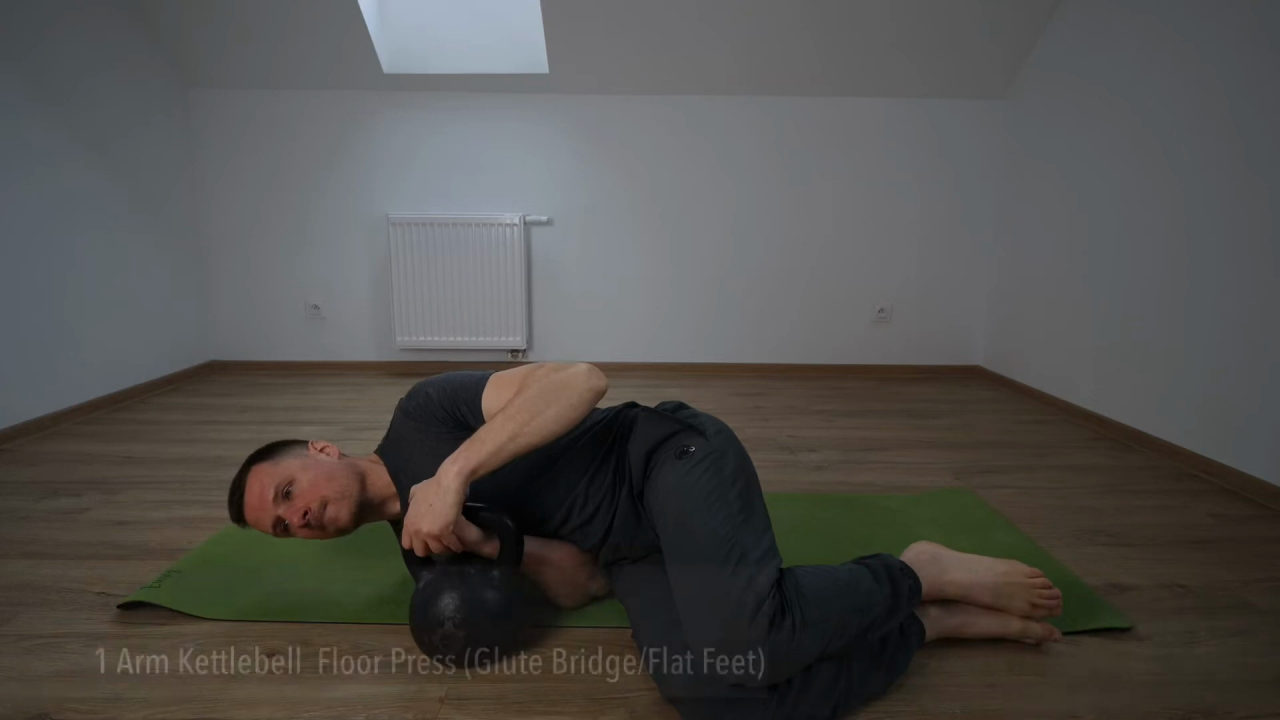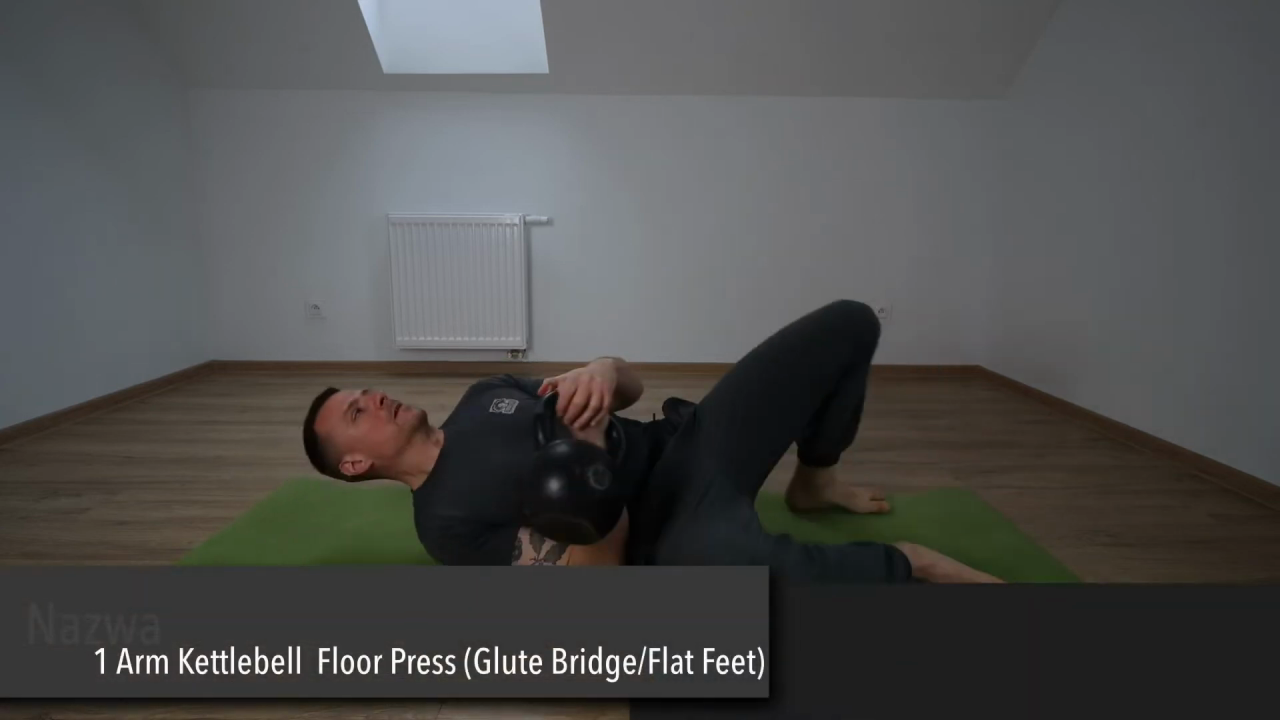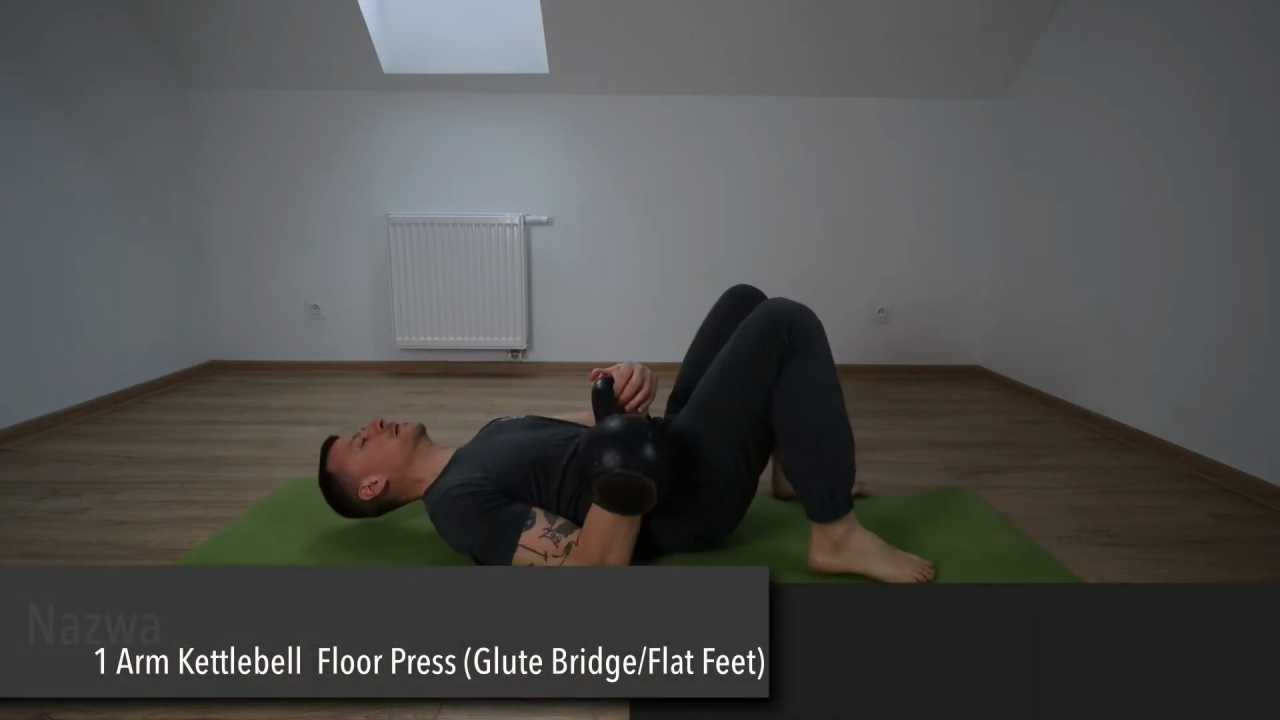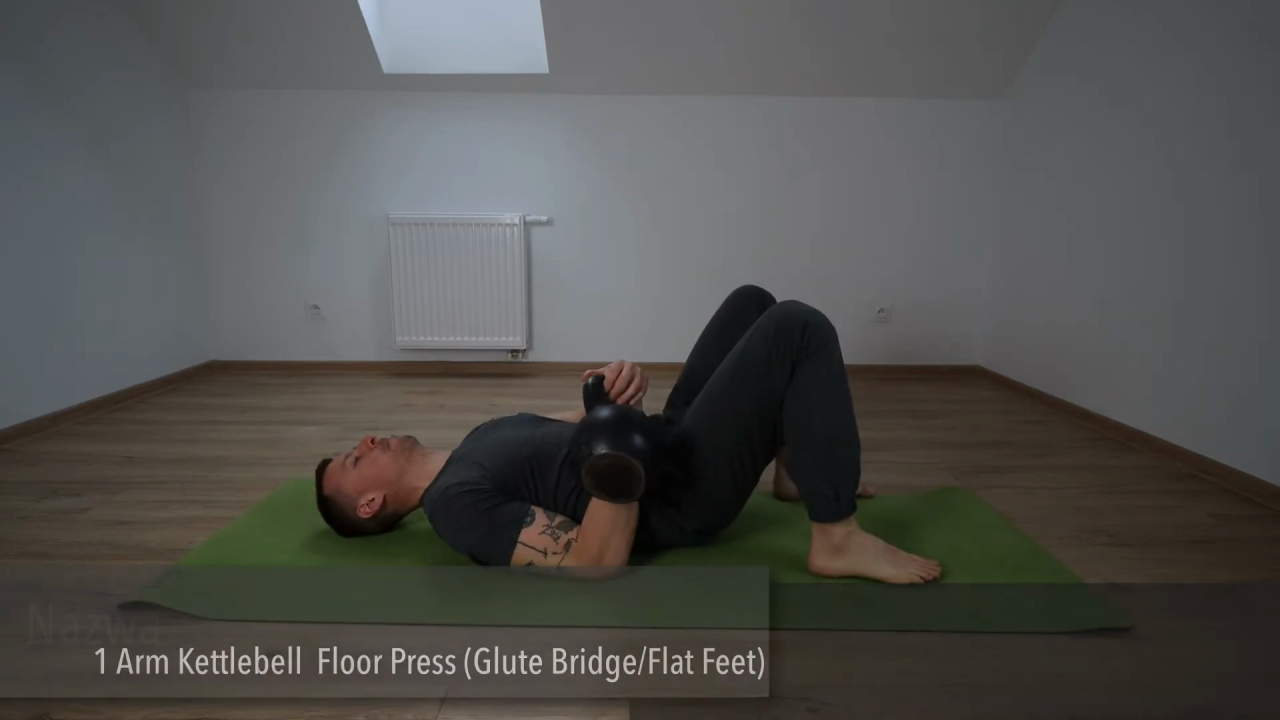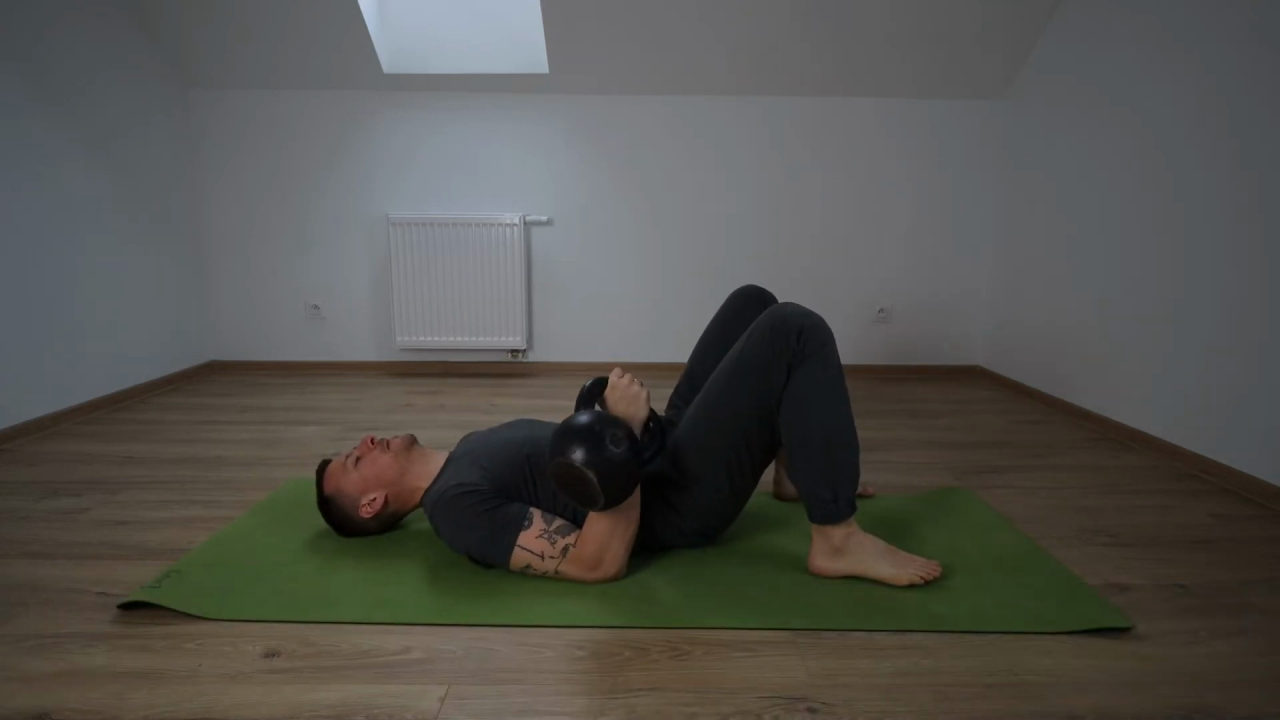
dt=1s
person 1, frame 1
left shoulder: (423, 412)
right shoulder: (420, 547)
left elbow: (580, 380)
right elbow: (578, 581)
left wrist: (456, 472)
right wrist: (480, 548)
left hip: (670, 458)
right hip: (640, 552)
left knee: (745, 630)
left ankle: (919, 576)
right ankle: (927, 622)
person 1, frame 2
left shoulder: (482, 398)
right shoulder: (446, 520)
left elbow: (633, 384)
right elbow: (597, 571)
left wrist: (602, 372)
left hip: (691, 439)
right hip: (677, 525)
left knee: (848, 324)
right knee: (749, 566)
left ankle: (815, 480)
right ankle: (905, 565)
person 1, frame 3
left shoulder: (486, 441)
right shoulder: (459, 504)
left elbow: (595, 424)
right elbow: (600, 569)
left wrist: (625, 385)
left hip: (672, 447)
right hip: (689, 491)
left knee: (745, 302)
right knee: (788, 324)
left ankle: (799, 469)
right ankle: (836, 537)
person 1, frame 4
left shoulder: (480, 441)
right shoulder: (457, 504)
left elbow: (578, 424)
right elbow: (602, 557)
left wrist: (618, 384)
left hip: (668, 442)
right hip: (686, 488)
left knee: (753, 302)
right knee: (799, 328)
left ankle: (796, 471)
right ankle: (838, 540)
person 1, frame 5
left shoulder: (472, 452)
right shoulder: (457, 505)
right elbow: (602, 561)
right wrist: (623, 433)
left hip: (668, 444)
right hip: (682, 491)
left knee: (754, 302)
right knee: (795, 330)
left ankle: (795, 472)
right ankle: (838, 541)
